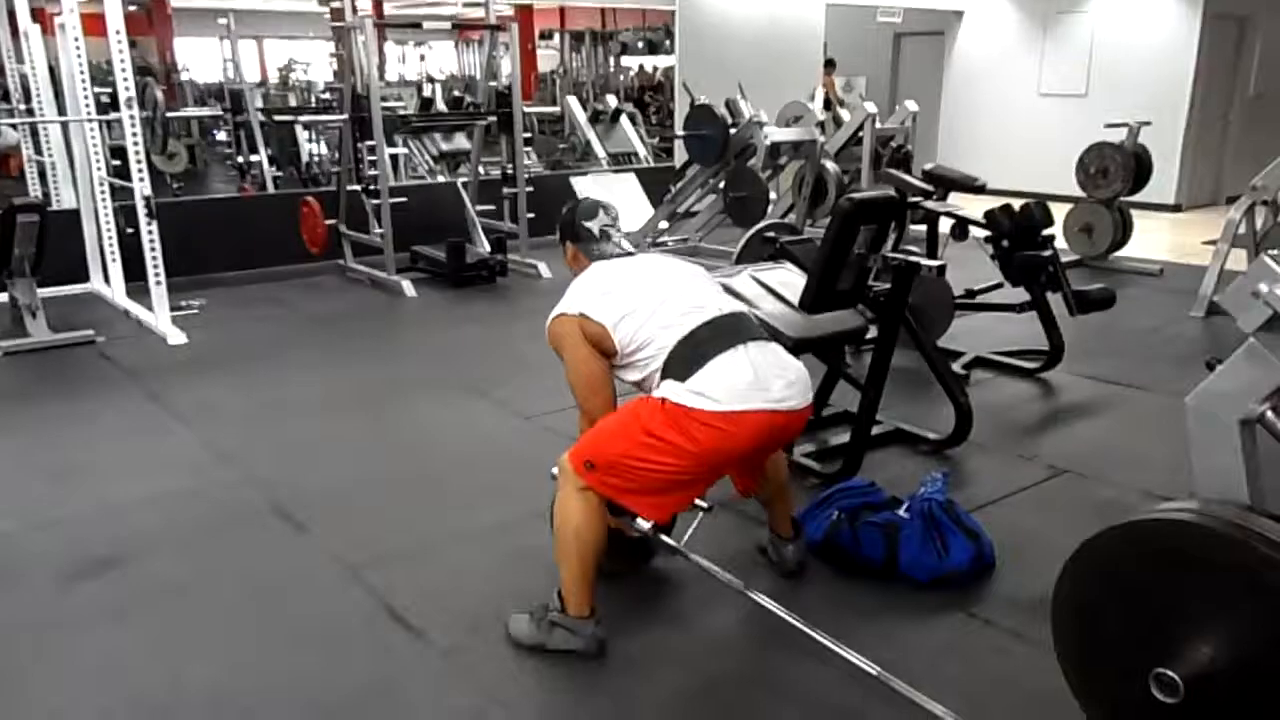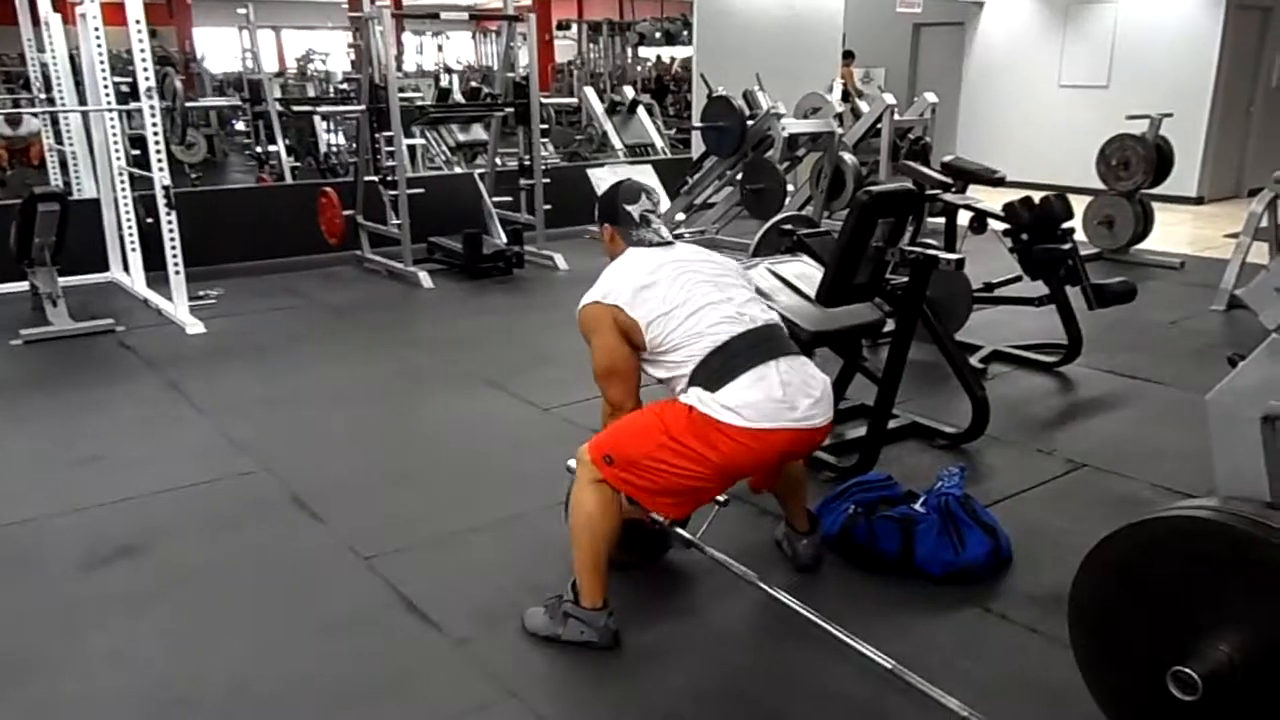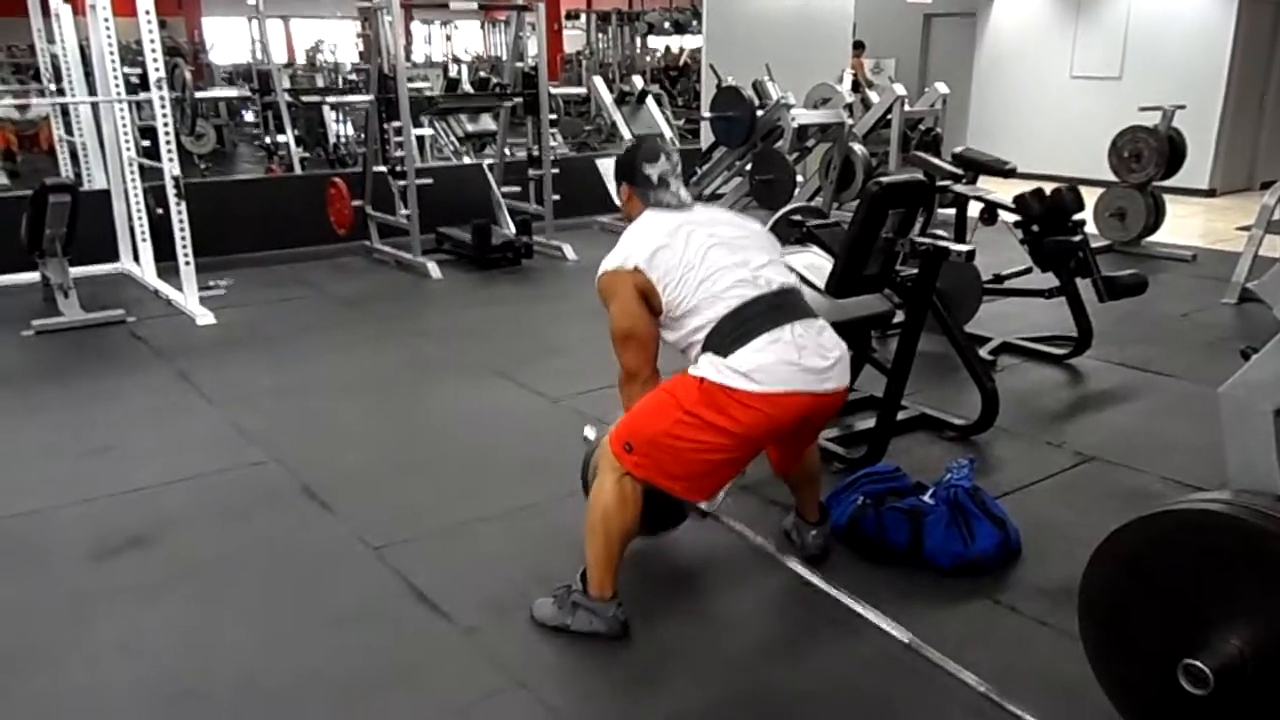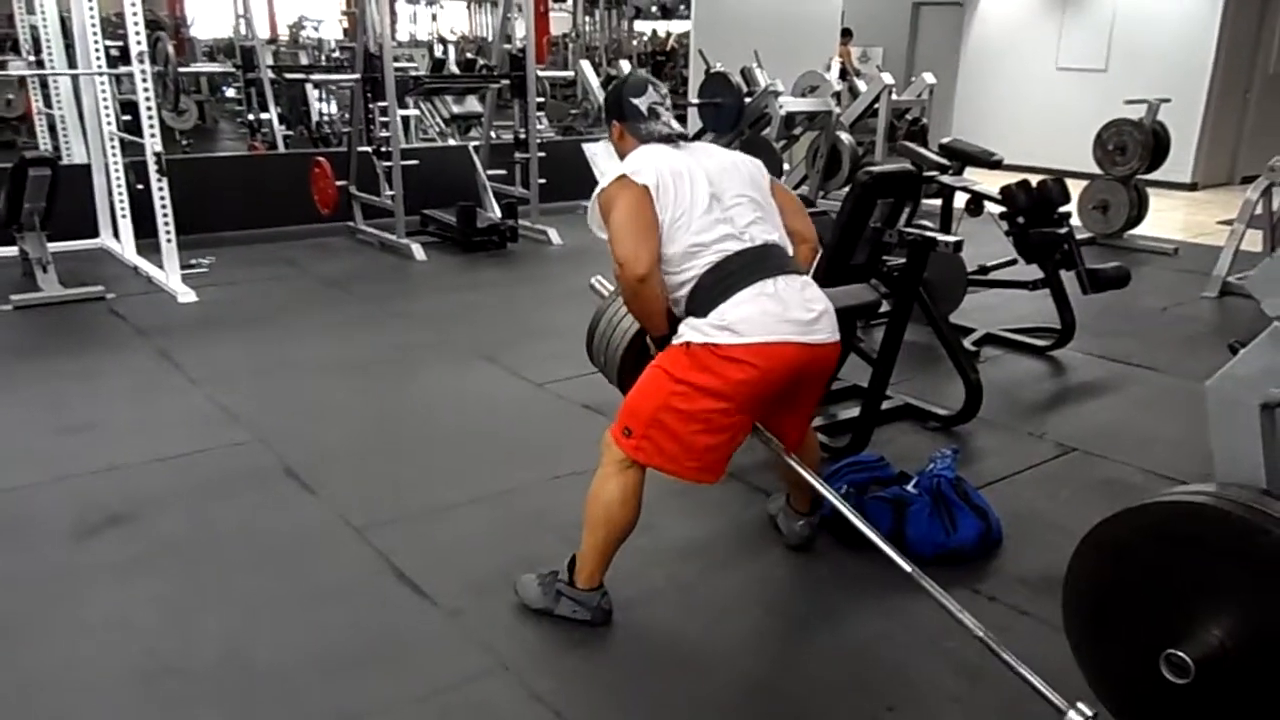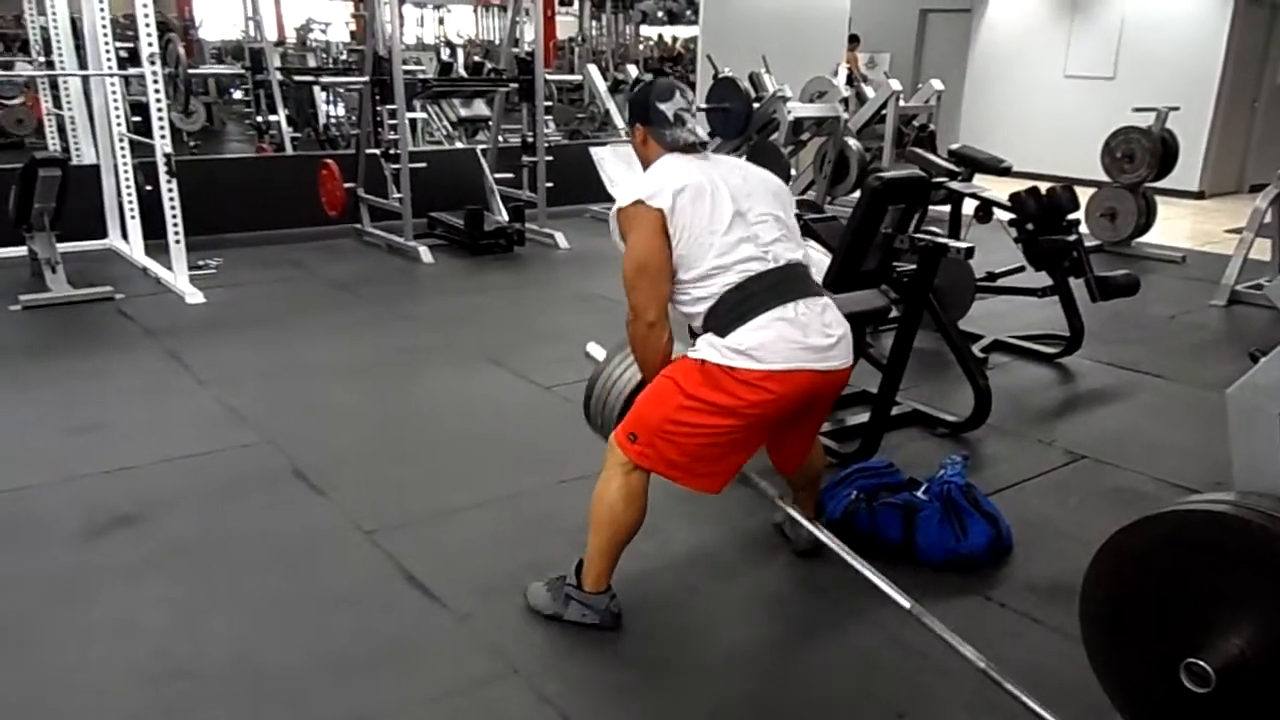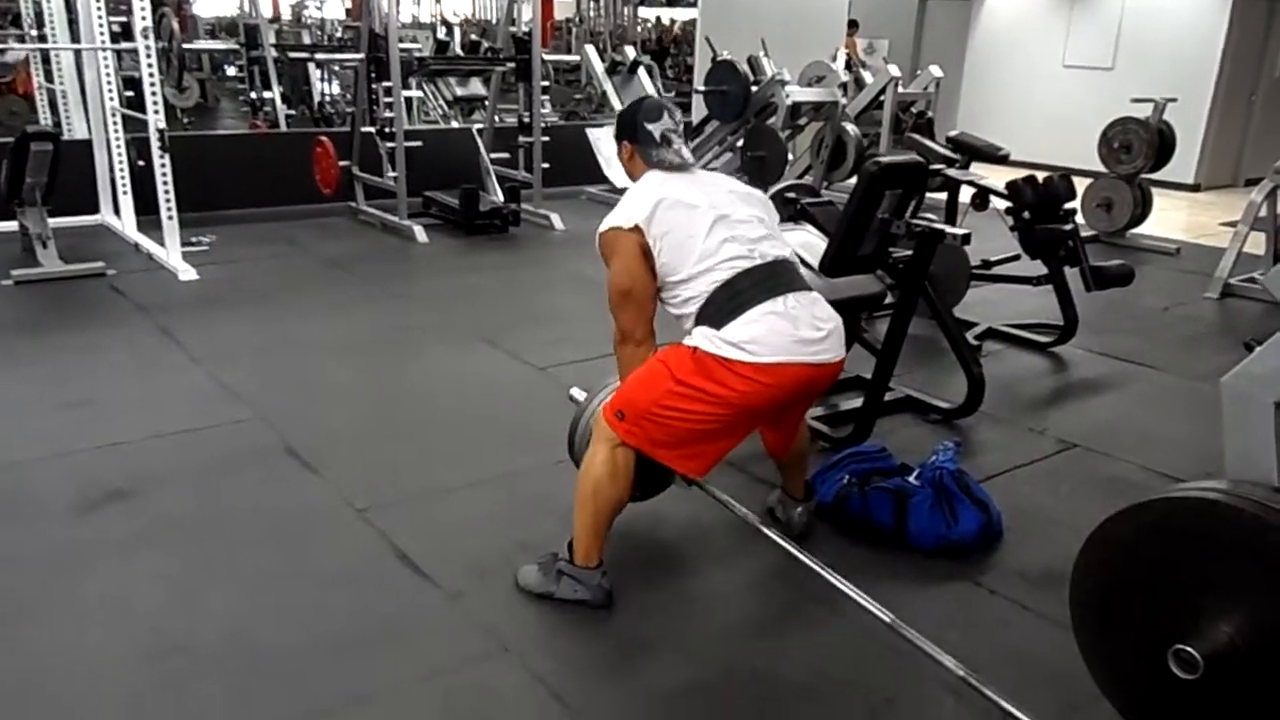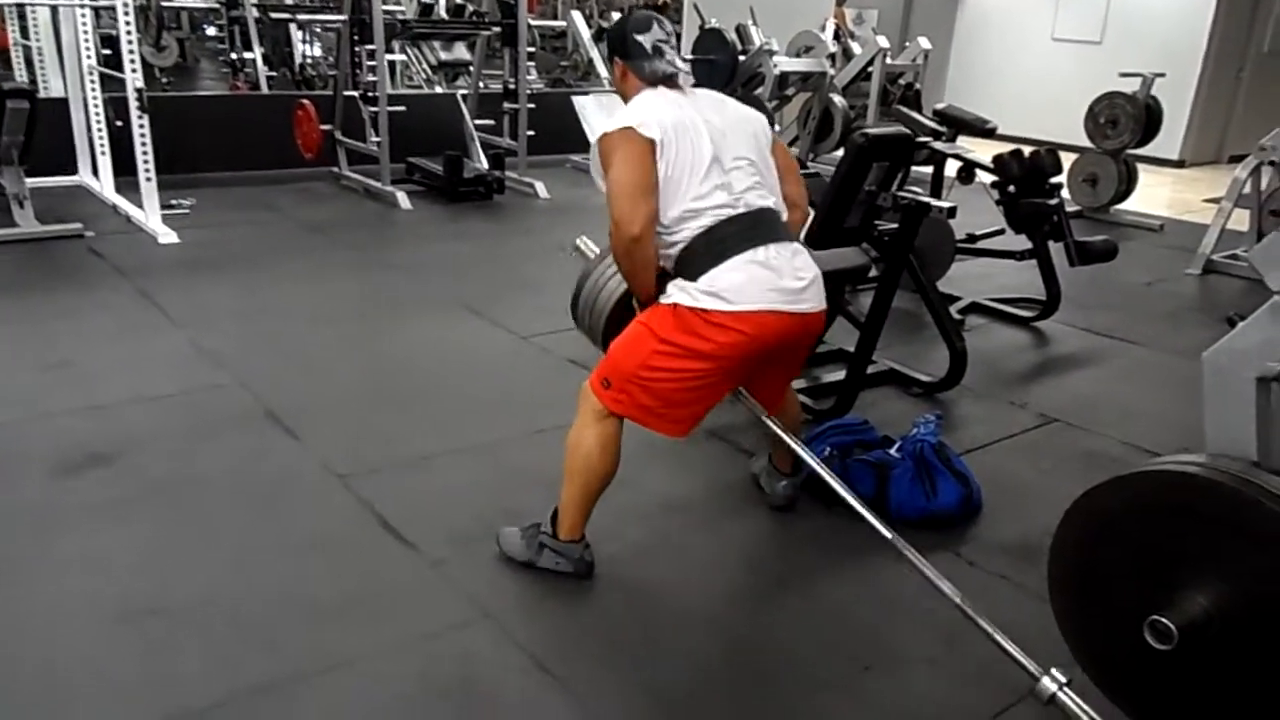
dt=0.5s
person 1, frame 1
left shoulder: (571, 314)
right shoulder: (674, 265)
left elbow: (600, 417)
left wrist: (612, 500)
left hip: (718, 404)
right hip: (792, 392)
left knee: (577, 474)
left ankle: (574, 621)
right ankle: (785, 540)
person 1, frame 2
left shoulder: (603, 301)
right shoulder: (714, 260)
left elbow: (622, 406)
left wrist: (628, 493)
left hip: (742, 418)
right hip: (814, 406)
left knee: (594, 466)
left ankle: (587, 614)
right ankle: (801, 535)
person 1, frame 3
left shoulder: (624, 263)
right shoulder: (738, 223)
left elbow: (638, 375)
left wrist: (648, 459)
left hip: (753, 380)
right hip: (830, 370)
left knee: (617, 461)
right knee: (790, 428)
left ankle: (595, 603)
right ankle: (811, 526)
person 1, frame 4
left shoulder: (626, 181)
right shoulder: (739, 161)
left elbow: (637, 269)
right elbow: (806, 241)
left wrist: (664, 336)
left hip: (737, 339)
right hip: (817, 326)
left knee: (623, 453)
right knee: (792, 428)
left ankle: (580, 590)
right ankle: (799, 514)
person 1, frame 5
left shoulder: (646, 198)
right shoulder: (759, 176)
left elbow: (649, 319)
left wrist: (659, 388)
left hip: (753, 356)
right hip: (831, 345)
left knee: (628, 455)
right knee: (795, 434)
left ankle: (589, 594)
right ankle: (805, 523)
person 1, frame 6
left shoulder: (627, 219)
right shoulder: (737, 188)
left elbow: (634, 337)
left wrist: (646, 414)
left hip: (749, 349)
right hip: (824, 340)
left knee: (612, 432)
right knee: (782, 407)
left ankle: (581, 572)
right ankle: (795, 504)
person 1, frame 7
left shoulder: (629, 128)
right shoulder: (741, 112)
left elbow: (632, 230)
right elbow: (797, 202)
left wrist: (648, 300)
left hip: (724, 301)
right hip: (803, 292)
left knee: (601, 402)
right knee: (770, 386)
left ankle: (563, 543)
right ankle: (782, 476)
